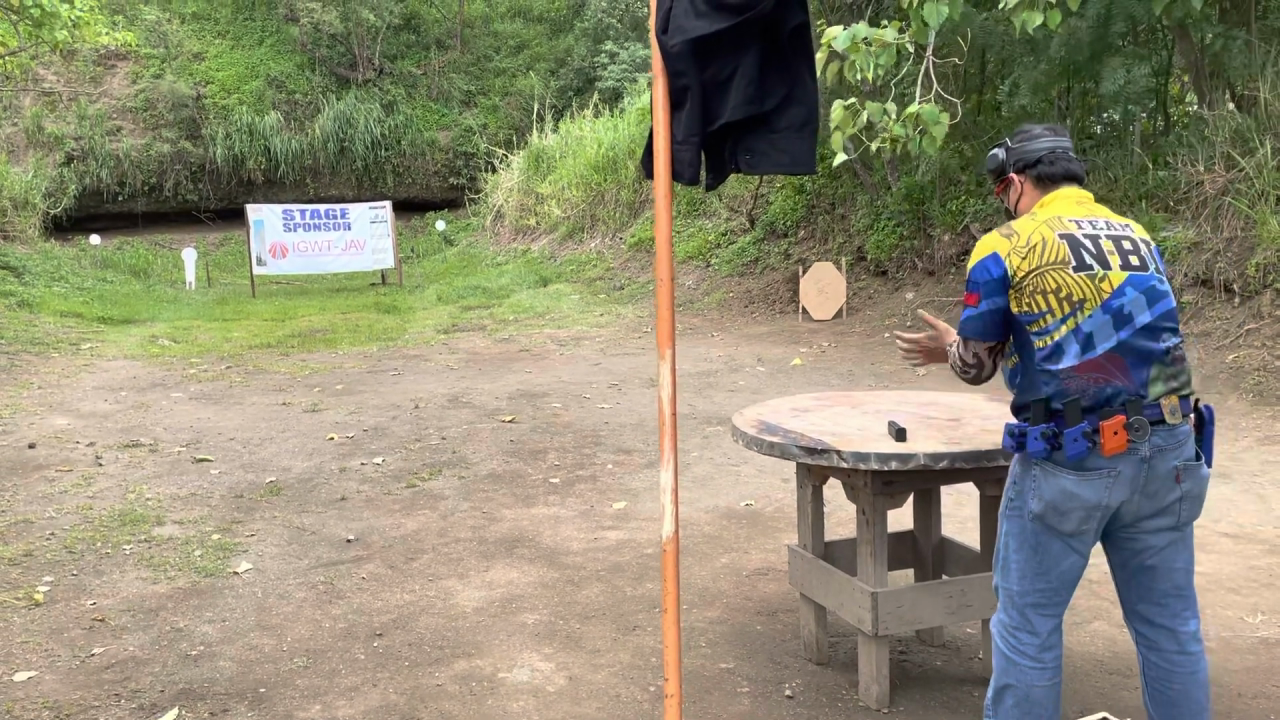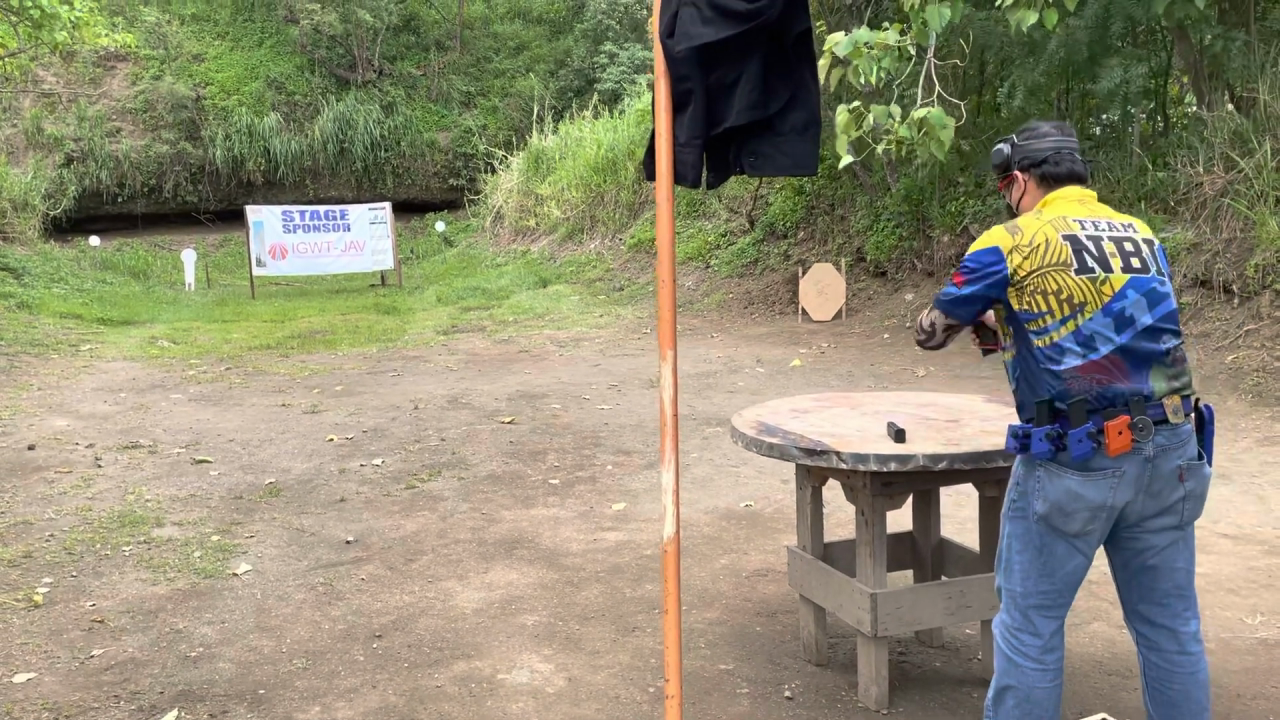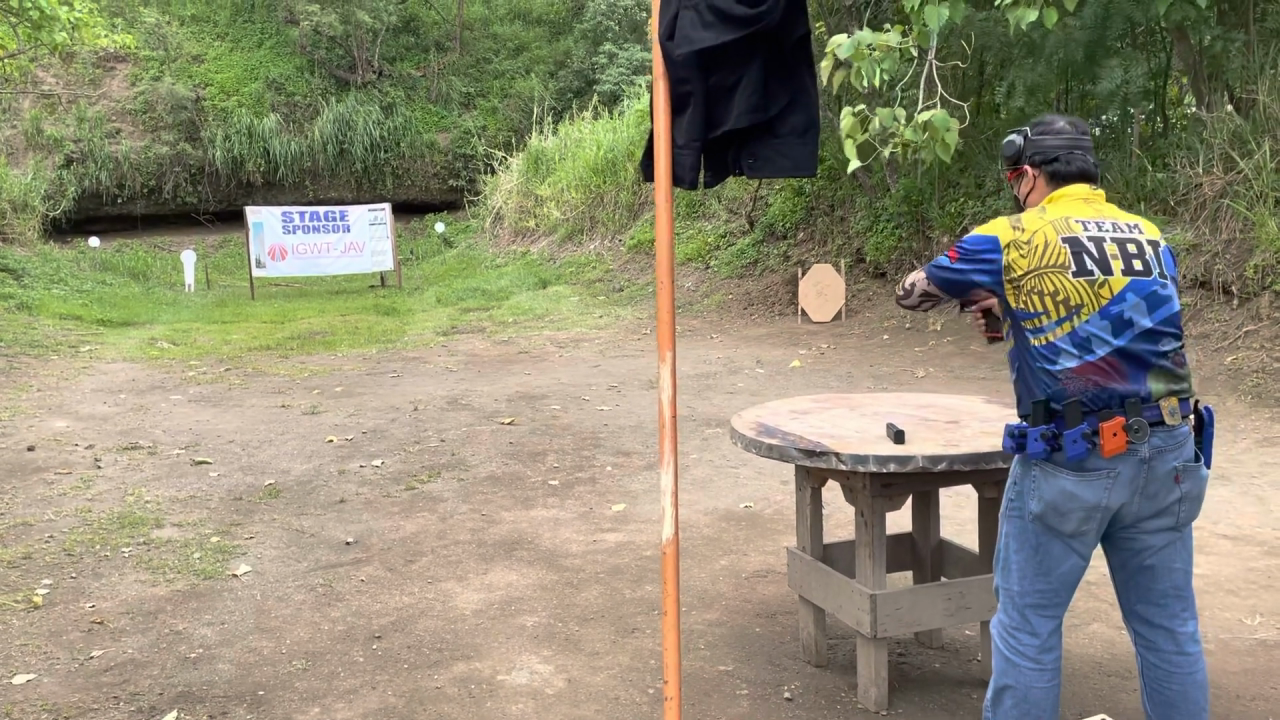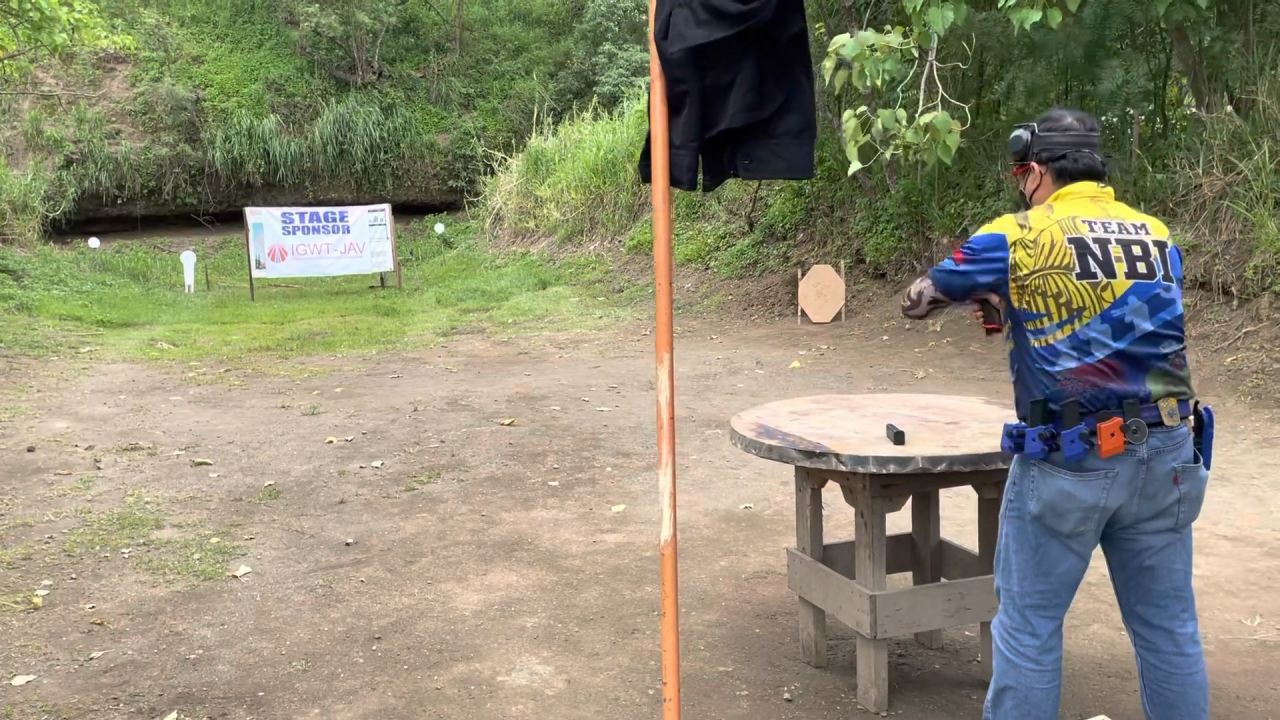
dt=0.2s
person 1, frame 1
left shoulder: (1005, 247)
right shoulder: (1137, 238)
left elbow: (977, 366)
left wrist: (952, 343)
right wrist: (960, 342)
left hip: (1070, 462)
right hip: (1165, 451)
left knee: (1027, 620)
right knee: (1168, 621)
person 1, frame 2
left shoulder: (1009, 244)
right shoulder: (1140, 235)
left elbow: (930, 331)
left wrist: (969, 312)
left hip: (1074, 462)
right hip: (1168, 452)
left knee: (1030, 622)
right knee: (1170, 621)
person 1, frame 3
left shoulder: (1010, 239)
right shoulder: (1148, 234)
left elbow: (912, 292)
left wrist: (965, 285)
left hip: (1072, 461)
right hip: (1166, 452)
left knee: (1028, 621)
right knee: (1168, 623)
person 1, frame 4
left shoulder: (1013, 236)
right shoulder: (1155, 234)
left elbow: (918, 302)
left wrist: (966, 283)
left hip: (1070, 462)
right hip: (1164, 452)
left knee: (1028, 622)
right knee: (1168, 623)
